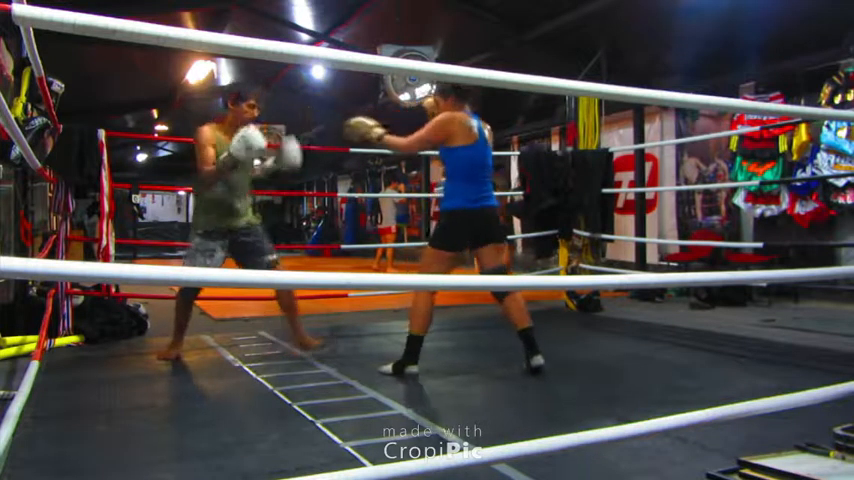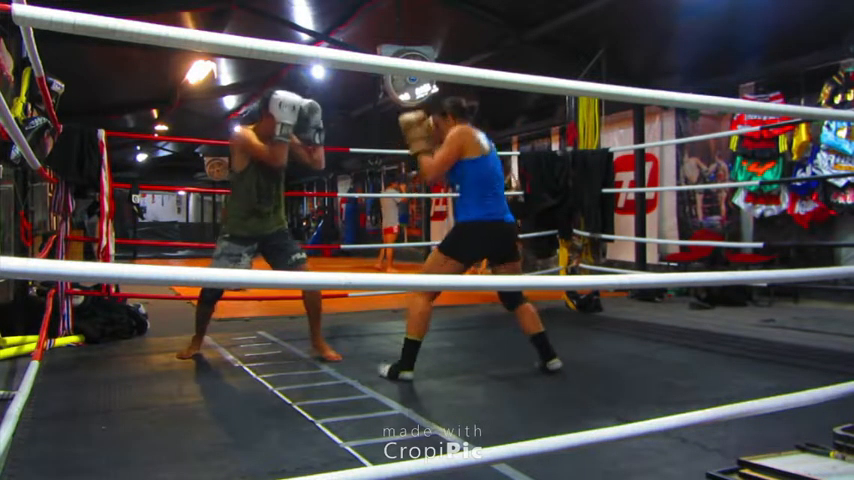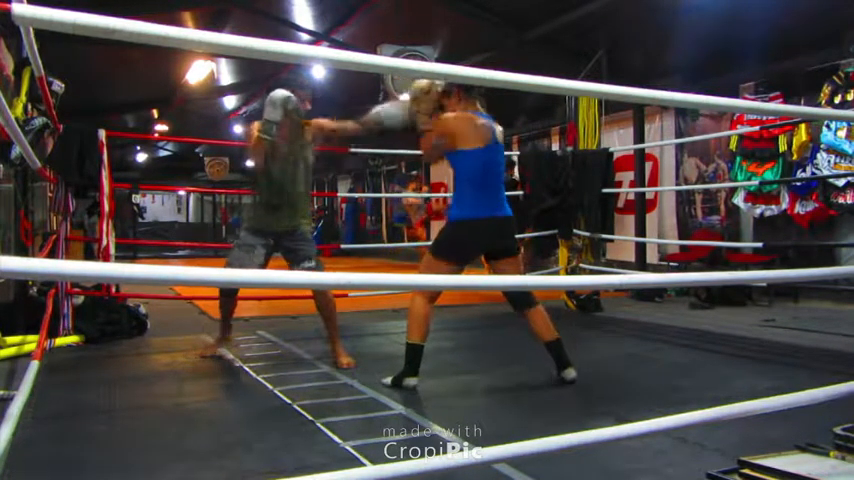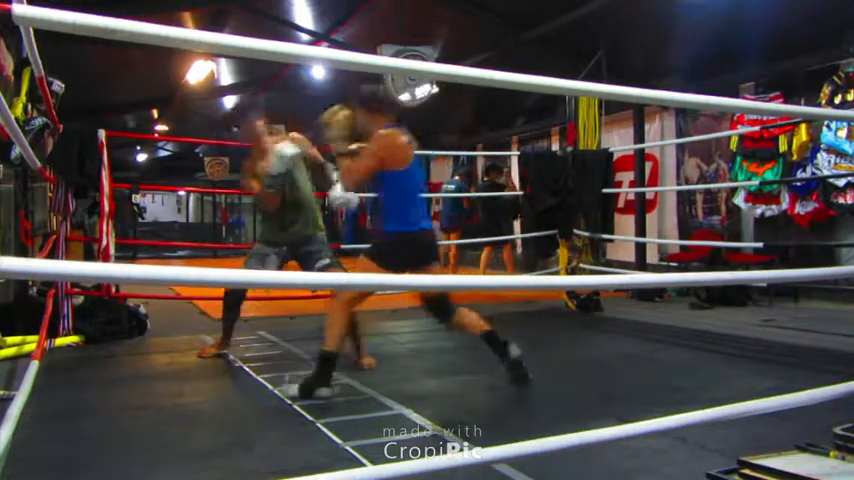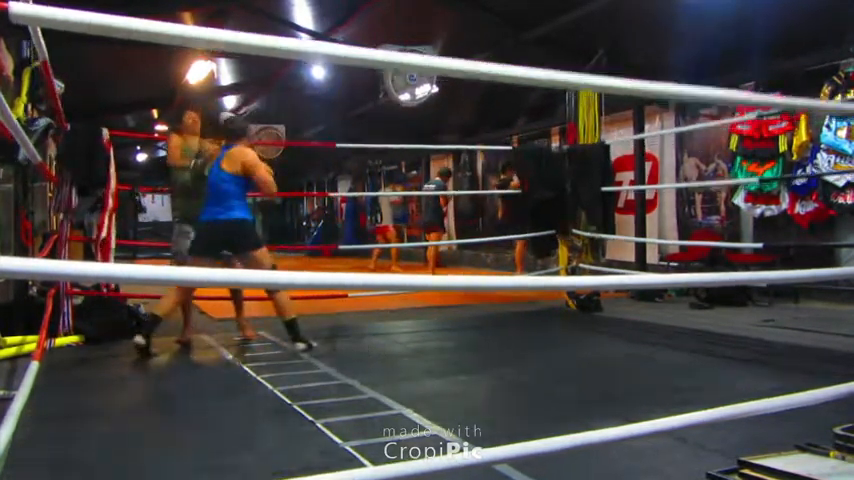
dt=1s
person 1, frame 1
left shoulder: (450, 121)
right shoulder: (483, 128)
left elbow: (407, 146)
left wrist: (375, 133)
left hip: (458, 216)
right hip: (488, 214)
left knee: (425, 286)
right knee: (503, 286)
left ankle: (409, 359)
right ankle: (533, 353)
person 1, frame 2
left shoulder: (462, 134)
right shoulder: (483, 141)
left elbow: (431, 174)
left wrist: (418, 143)
right wrist: (427, 143)
left hip: (474, 228)
right hip: (504, 227)
left knee: (422, 291)
right knee: (514, 297)
left ankle: (404, 366)
right ankle: (549, 356)
person 1, frame 3
left shoulder: (455, 121)
right shoulder: (496, 128)
left elbow: (430, 154)
left wrist: (428, 124)
left hip: (467, 225)
right hip: (501, 223)
left knee: (422, 295)
right knee: (523, 299)
left ankle: (409, 372)
right ankle: (565, 365)
person 1, frame 4
left shoulder: (386, 139)
right shoulder: (399, 137)
left elbow: (352, 180)
left wrist: (343, 154)
right wrist: (353, 151)
left hip: (400, 238)
right hip: (418, 234)
left knee: (342, 301)
right knee: (442, 306)
left ankle: (320, 380)
right ankle: (507, 352)
person 1, frame 5
left shoulder: (217, 150)
right shoulder: (245, 154)
right elbow: (270, 190)
right wrist: (265, 171)
left hip: (207, 227)
right hip: (239, 227)
left knee: (183, 287)
left ankle: (145, 334)
right ankle: (297, 338)
person 2, frame 1
left shoulder: (250, 135)
right shoulder: (206, 133)
right elbow: (207, 176)
right wrist: (233, 155)
left hip: (243, 220)
right hip: (210, 223)
left knee: (277, 272)
right knee: (190, 285)
left ankle: (299, 334)
right ankle: (176, 341)
person 2, frame 2
left shoulder: (285, 138)
right shoulder: (244, 136)
left elbow: (317, 164)
right elbow: (277, 160)
left wrist: (314, 128)
right wrist: (286, 124)
left hip: (275, 226)
right hip: (240, 228)
right knee: (213, 287)
left ankle: (318, 342)
right ankle: (197, 340)
person 2, frame 3
left shoulder: (313, 129)
right shoulder: (260, 129)
right elbow: (258, 159)
right wrist: (272, 121)
left hip: (296, 224)
right hip: (260, 222)
left knee: (317, 284)
left ankle: (336, 346)
right ankle: (224, 336)
person 2, frame 4
left shoulder: (293, 141)
right shoulder: (248, 167)
left elbow: (322, 163)
right elbow: (270, 205)
left wrist: (337, 186)
right wrist: (276, 175)
left hip: (308, 231)
right hip: (273, 237)
right knee: (235, 288)
left ankle: (359, 350)
right ankle: (223, 341)
person 2, frame 5
left shoulder: (210, 142)
right shoulder: (176, 140)
right elbow: (174, 162)
right wrist: (199, 161)
right hip: (189, 217)
left knee: (231, 268)
left ankle: (241, 320)
right ankle: (187, 327)
